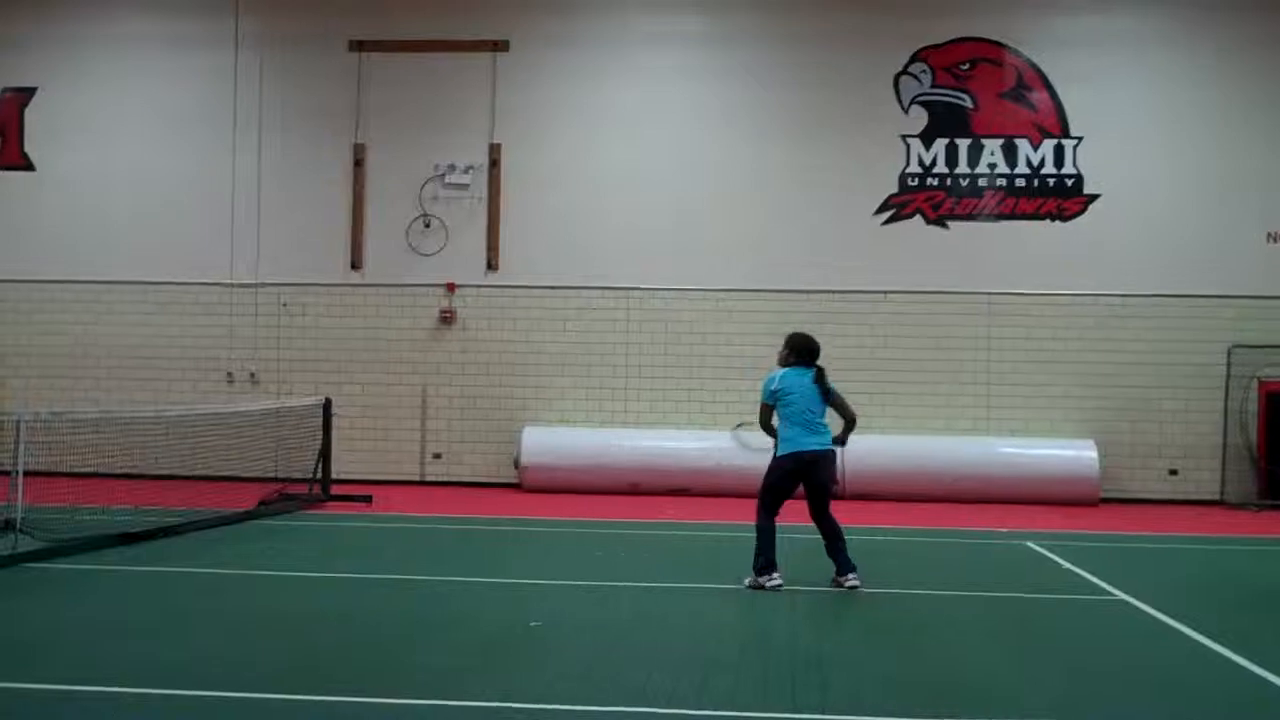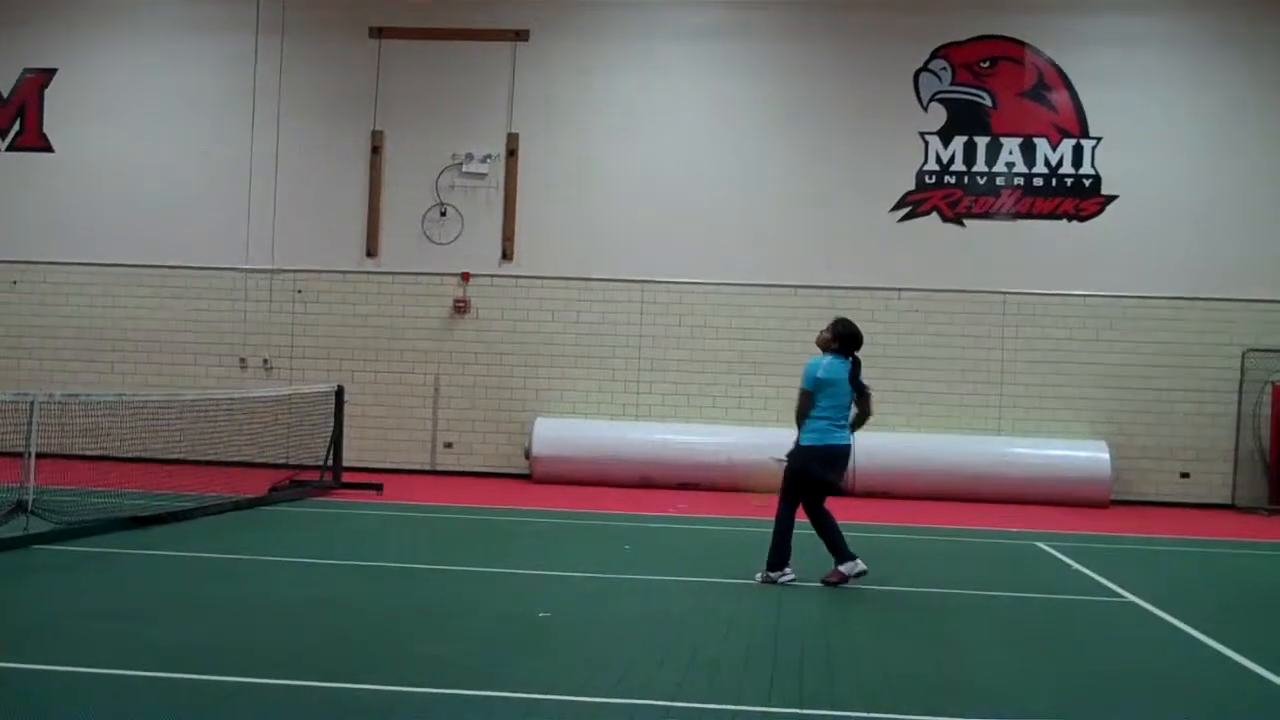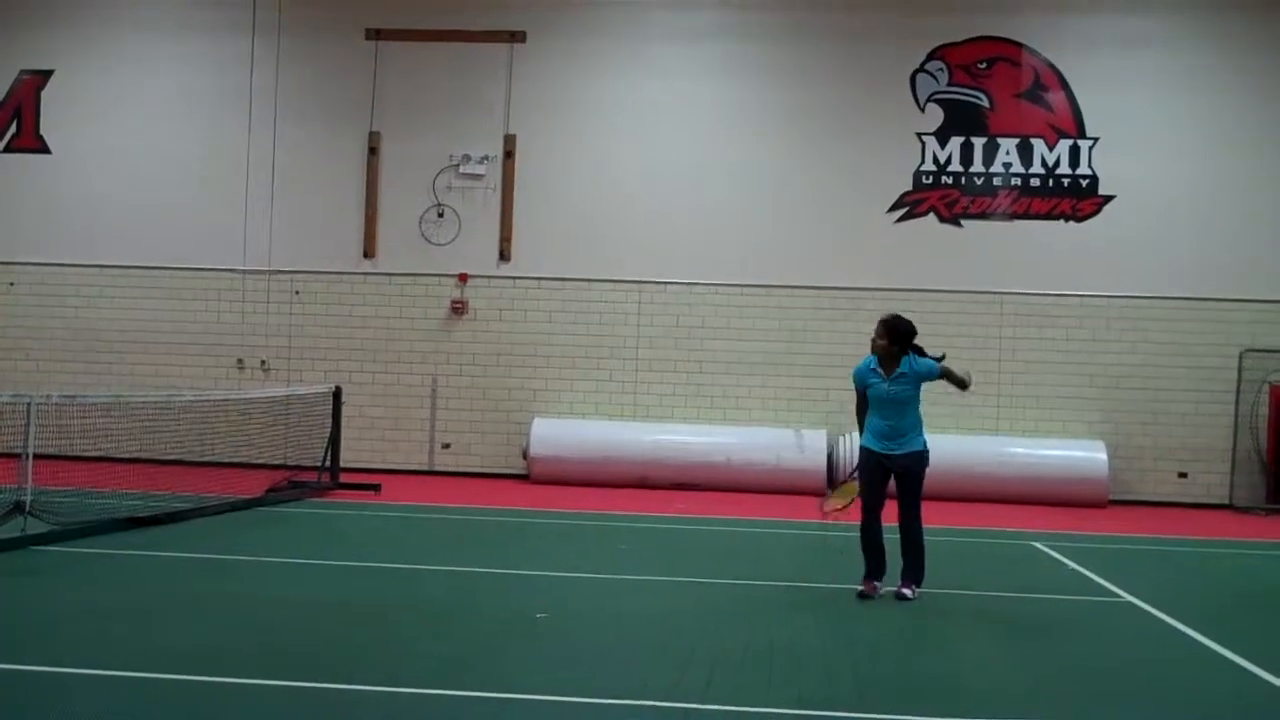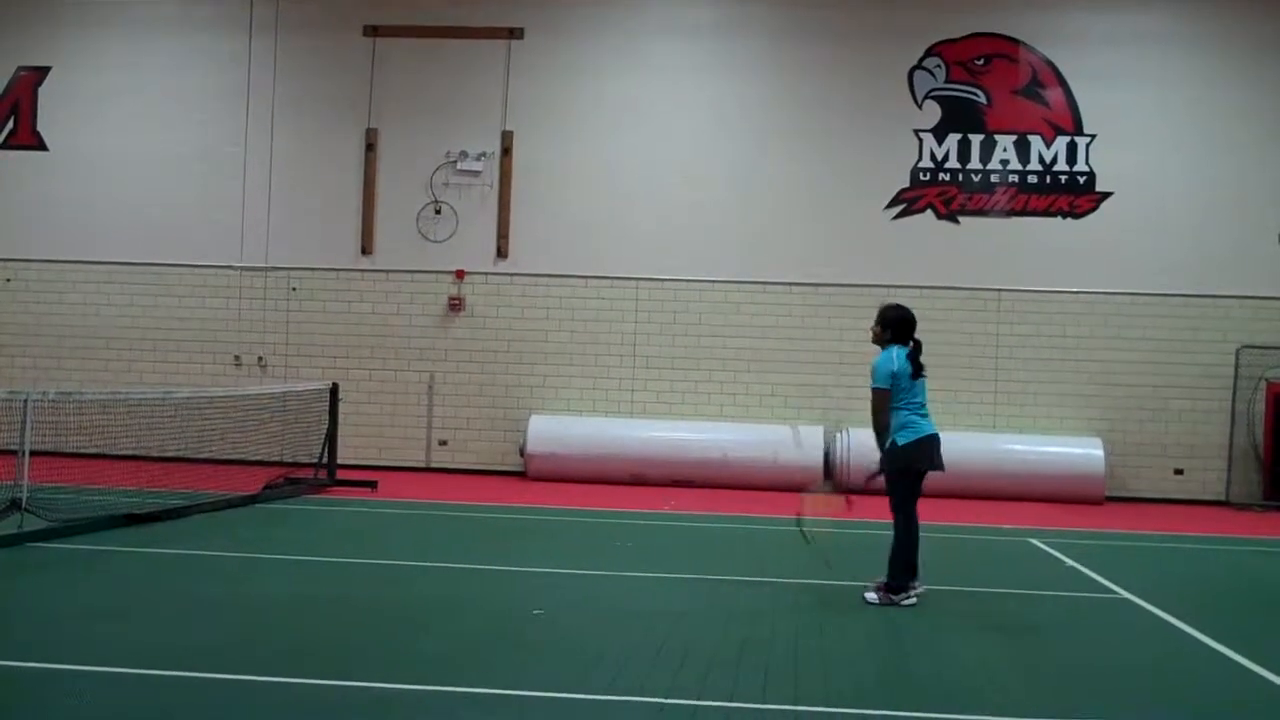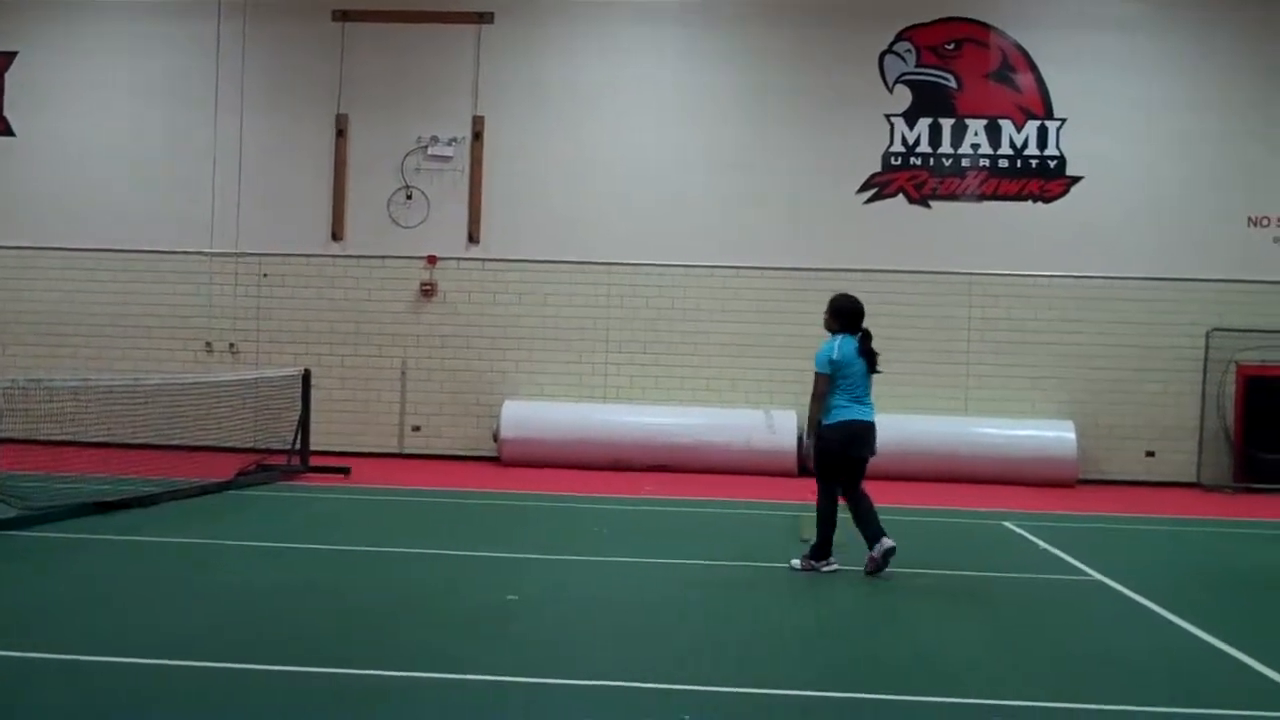
dt=1s
person 1, frame 1
left shoulder: (776, 379)
right shoulder: (820, 381)
left elbow: (764, 422)
right elbow: (850, 418)
left wrist: (778, 434)
right wrist: (842, 438)
left hip: (791, 455)
right hip: (823, 455)
left knee: (766, 510)
right knee: (822, 514)
left ankle: (766, 572)
right ankle: (847, 572)
person 1, frame 2
left shoulder: (818, 367)
right shoulder: (851, 371)
left elbow: (801, 411)
right elbow: (865, 413)
left wrist: (801, 434)
left hip: (813, 447)
right hip: (839, 449)
left knee: (788, 506)
right knee: (815, 506)
left ankle: (778, 568)
right ankle: (847, 561)
person 1, frame 3
left shoulder: (918, 367)
right shoulder: (864, 369)
left elbow: (947, 372)
left wrist: (965, 381)
right wrist: (863, 439)
left hip: (910, 451)
right hip: (873, 450)
left knee: (910, 516)
right knee: (870, 511)
left ankle: (911, 579)
right ankle: (873, 578)
person 1, frame 4
left shoulder: (885, 362)
right shoulder: (907, 357)
left elbow: (880, 413)
left wrist: (883, 450)
right wrist: (888, 448)
left hip: (906, 444)
right hip: (924, 439)
left knee: (903, 515)
right knee: (905, 512)
left ankle: (899, 589)
right ankle: (905, 578)
person 1, frame 5
left shoulder: (829, 350)
right shoulder: (864, 348)
left elbow: (819, 396)
left wrist: (810, 436)
left hip: (835, 428)
right hip: (864, 425)
left knee: (827, 493)
right knee: (853, 490)
left ankle: (821, 556)
right ankle: (878, 541)
